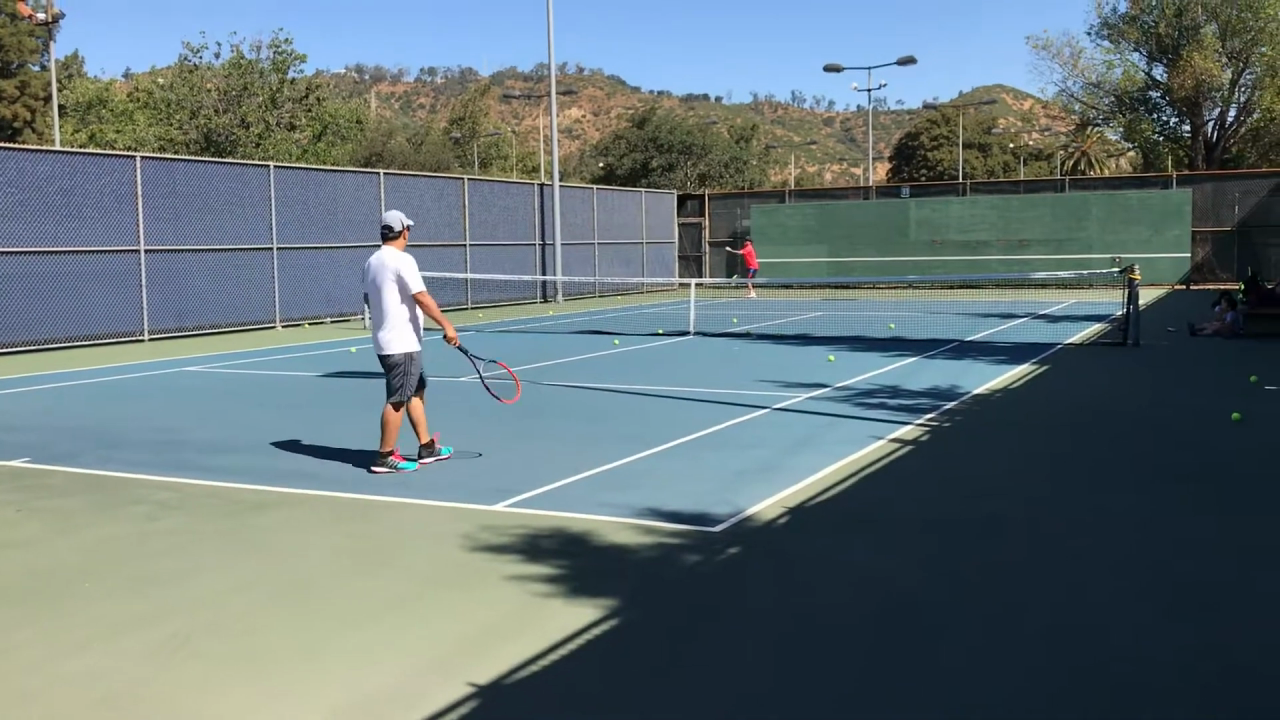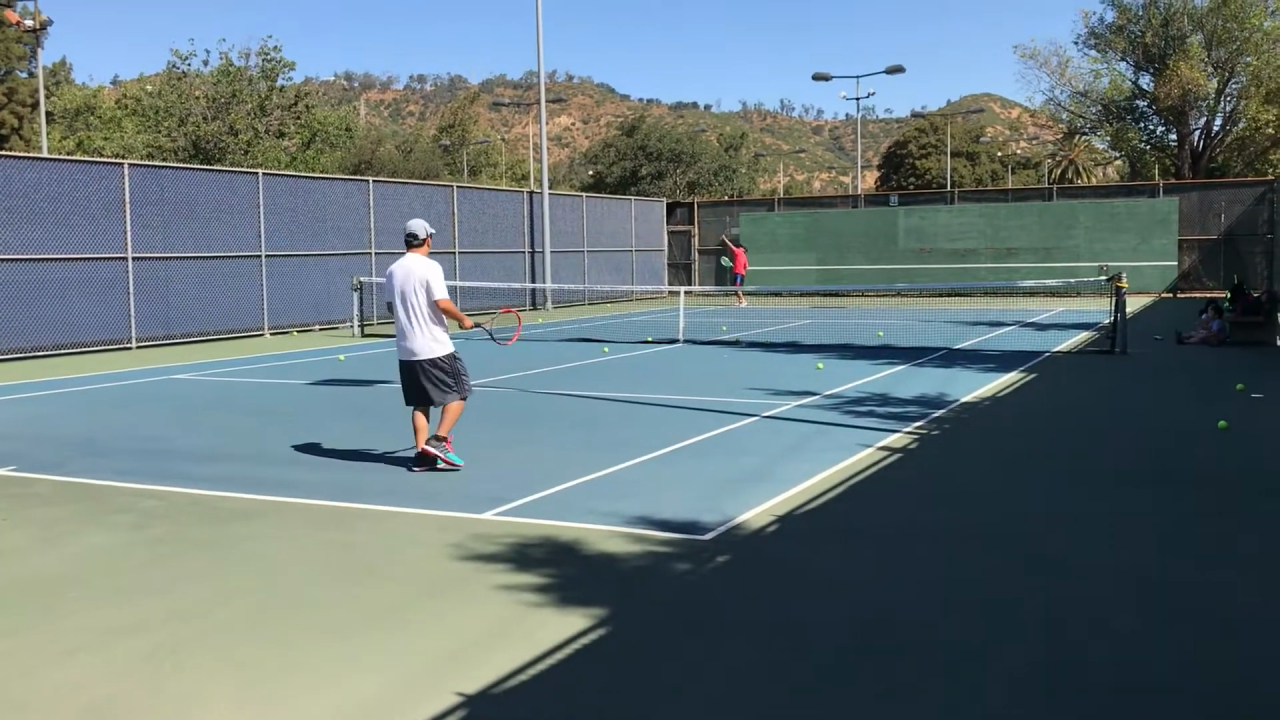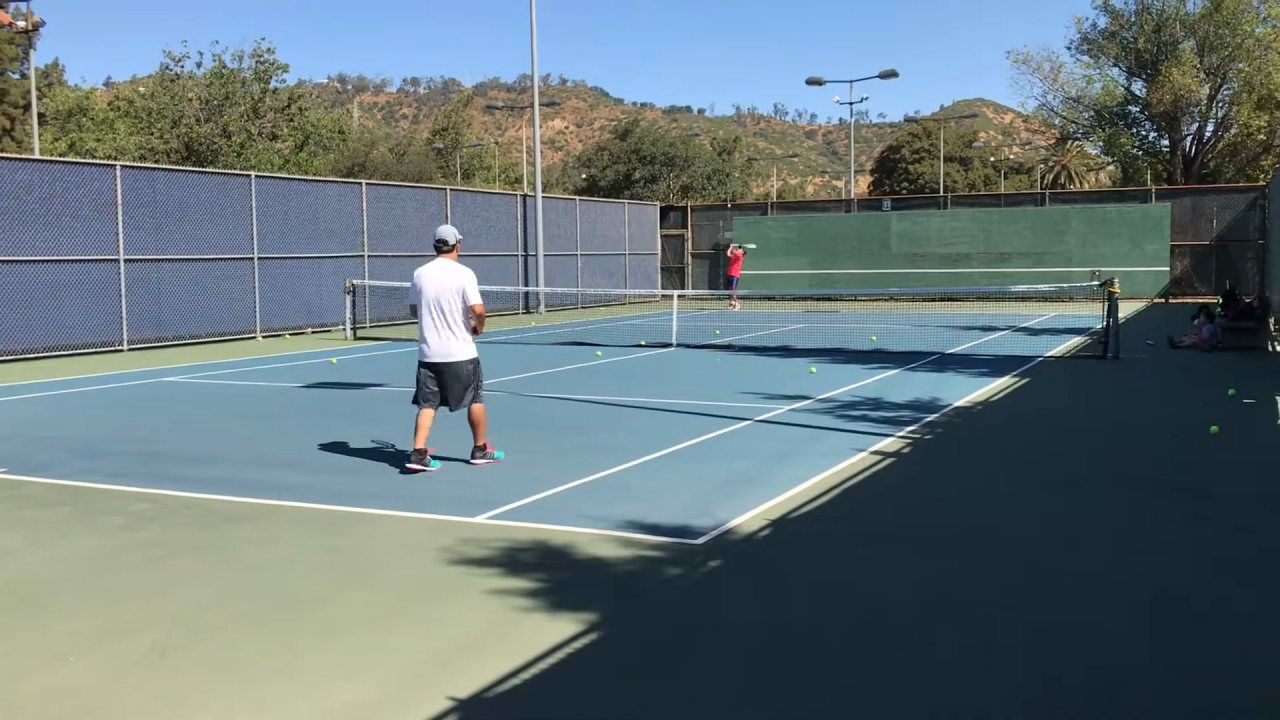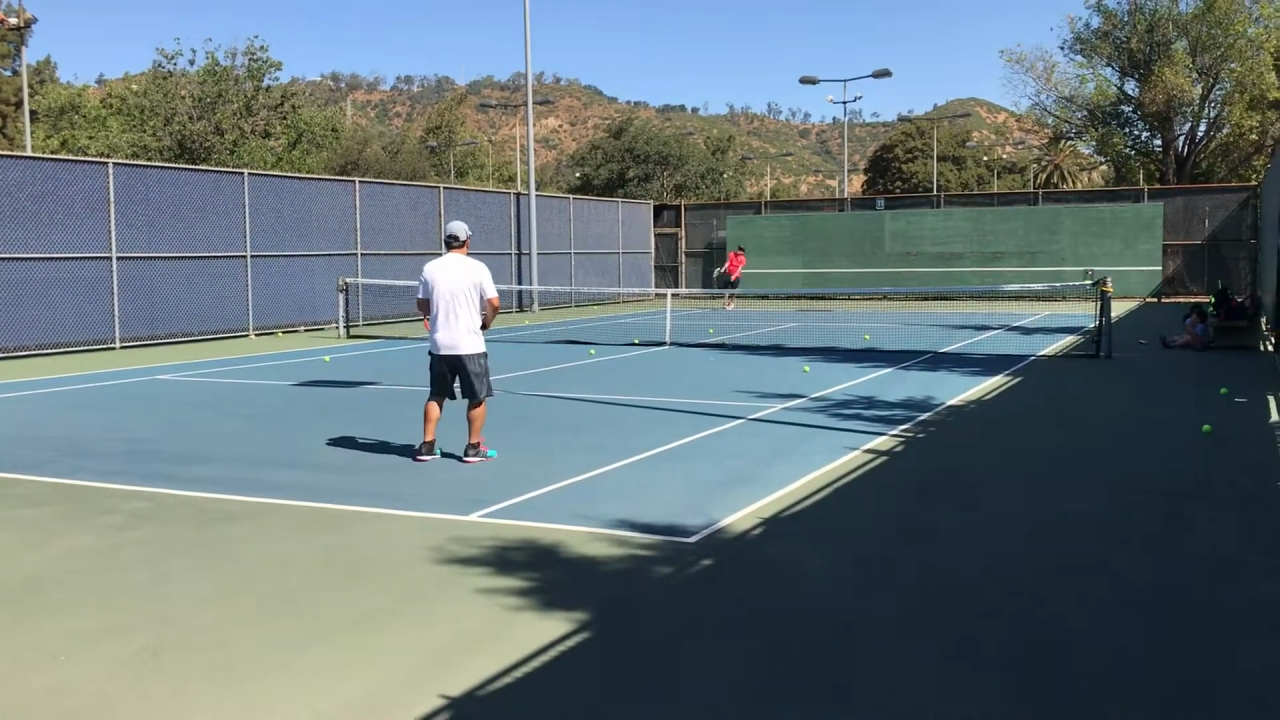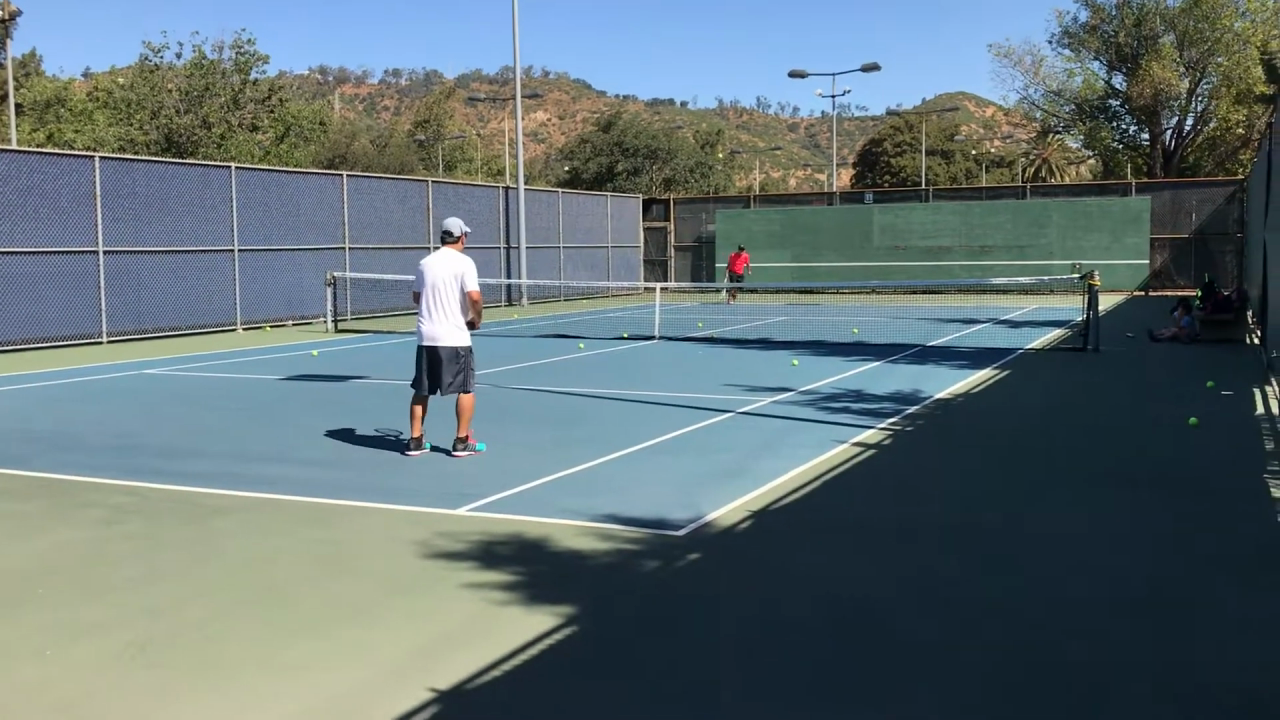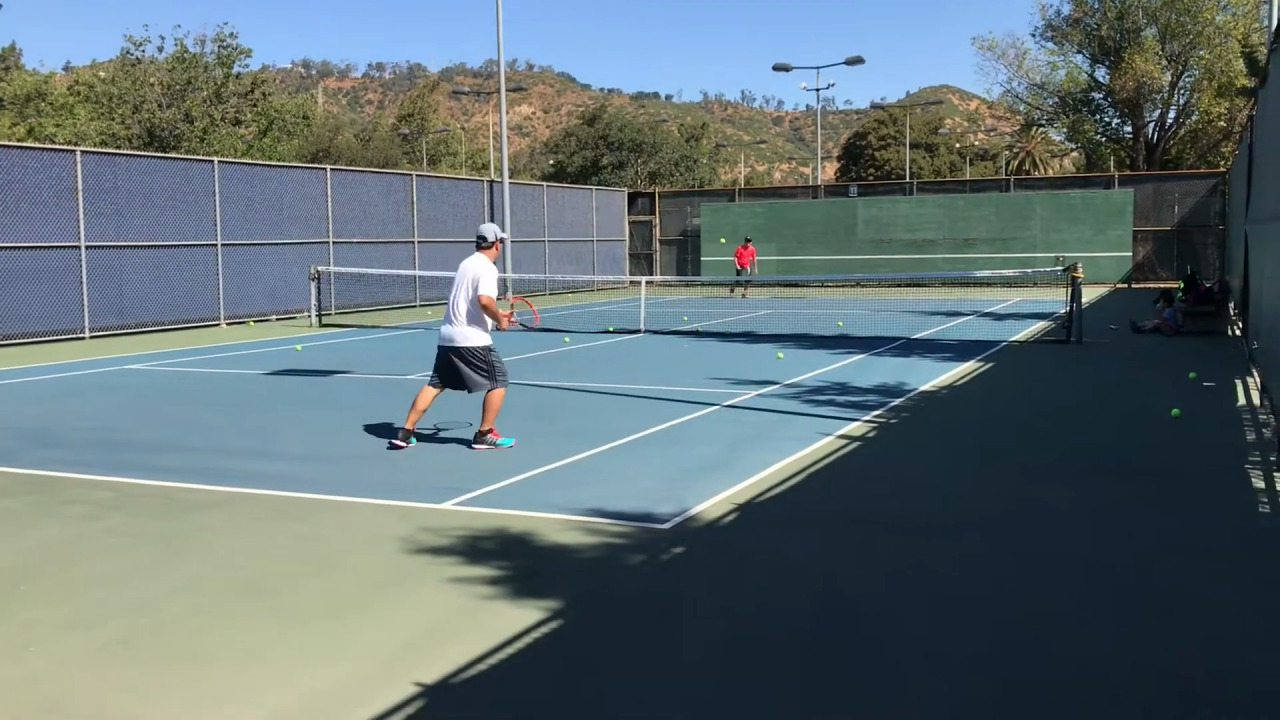
dt=0.4s
person 1, frame 1
left shoulder: (372, 262)
right shoulder: (402, 260)
left elbow: (369, 298)
right elbow: (421, 297)
right wrist: (446, 325)
left hip: (385, 341)
right hip: (401, 344)
left knee: (416, 392)
right knee: (398, 399)
left ankle: (426, 447)
right ankle: (385, 457)
person 1, frame 2
left shoulder: (393, 270)
right shoulder: (430, 267)
right elbow: (444, 304)
right wrist: (463, 319)
left hip: (407, 349)
right hip: (436, 347)
left knee: (420, 403)
right knee: (458, 394)
left ankle: (423, 454)
right ankle: (439, 440)
person 1, frame 3
left shoulder: (420, 274)
right shoulder: (464, 274)
left elbow: (414, 310)
right elbow: (478, 310)
right wrist: (477, 326)
left hip: (429, 352)
right hip: (460, 352)
left knee: (428, 403)
right knee: (474, 400)
left ankle: (418, 453)
right ankle: (480, 450)
person 1, frame 4
left shoulder: (430, 268)
right shoulder: (478, 268)
left elbow: (422, 305)
right elbow: (494, 304)
right wrist: (487, 321)
left hip: (440, 344)
right hip: (470, 344)
left knee: (437, 395)
right knee: (477, 396)
left ankle: (427, 445)
right ankle: (473, 447)
person 1, frame 5
left shoulder: (425, 262)
right shoulder: (464, 262)
left elbow: (416, 297)
right elbow: (474, 297)
right wrist: (476, 319)
left hip: (426, 336)
right hip: (454, 338)
left knee: (421, 391)
right knee: (466, 389)
left ankle: (416, 441)
right ankle: (462, 442)
person 1, frame 6
left shoulder: (466, 264)
right shoulder: (487, 268)
right elbow: (484, 301)
left wrist: (497, 315)
right wrist: (499, 318)
left hip: (448, 336)
right hip: (472, 339)
left knee: (435, 385)
right knee: (498, 384)
left ankle: (406, 432)
right ankle: (485, 434)
